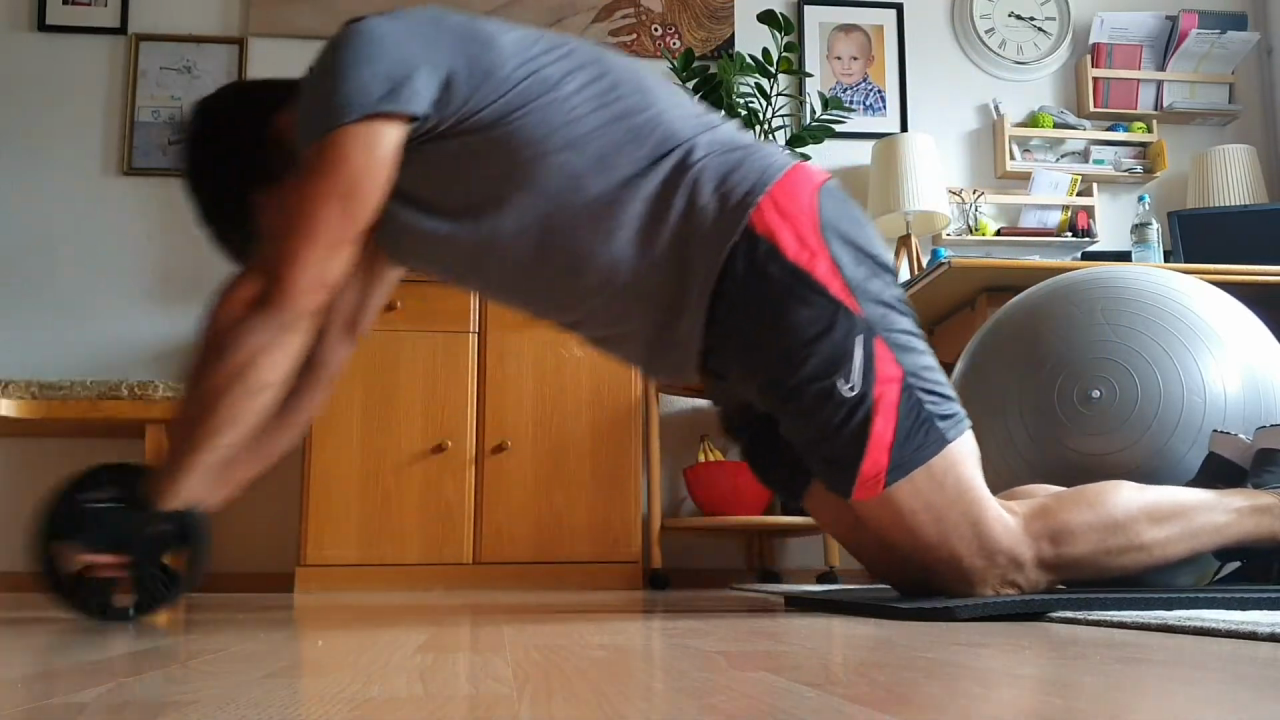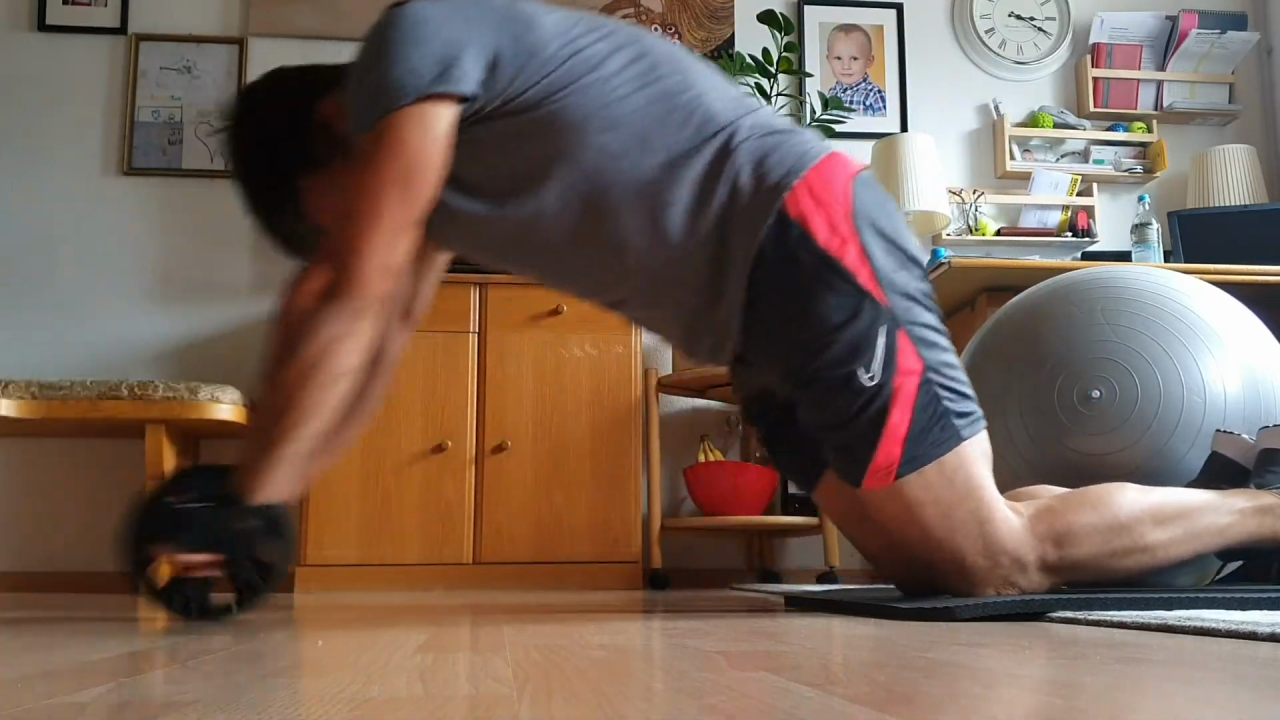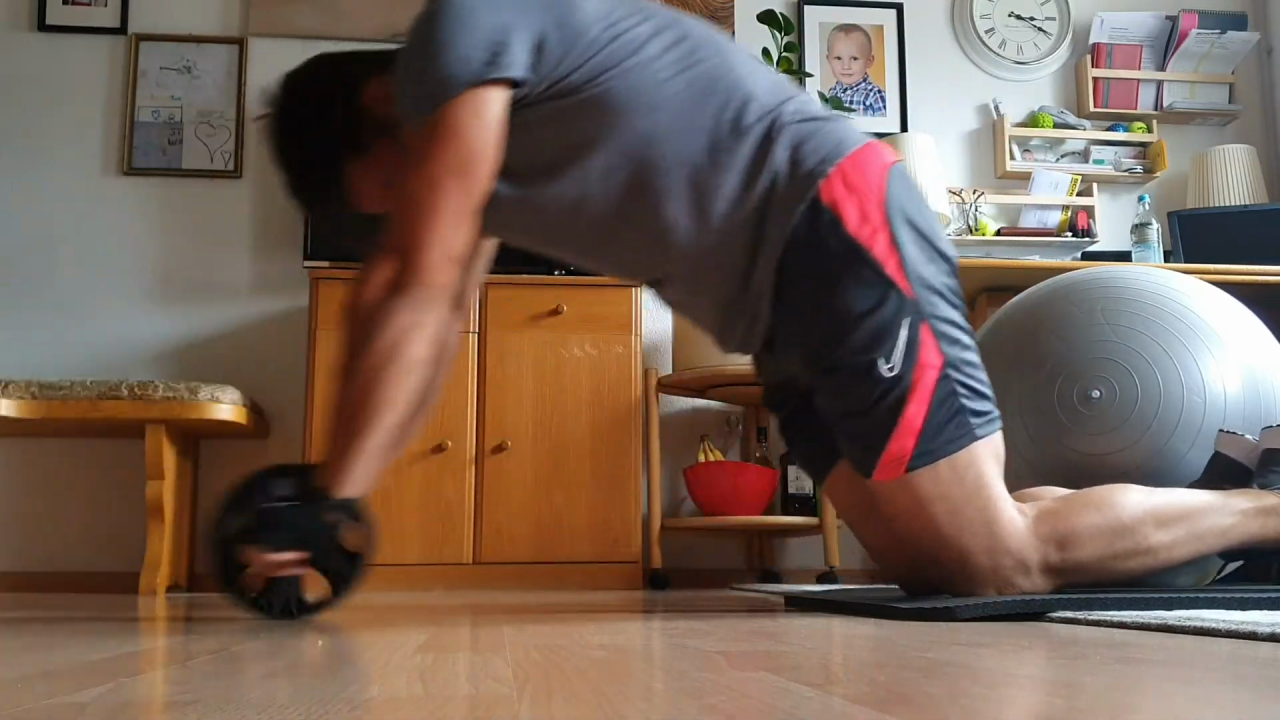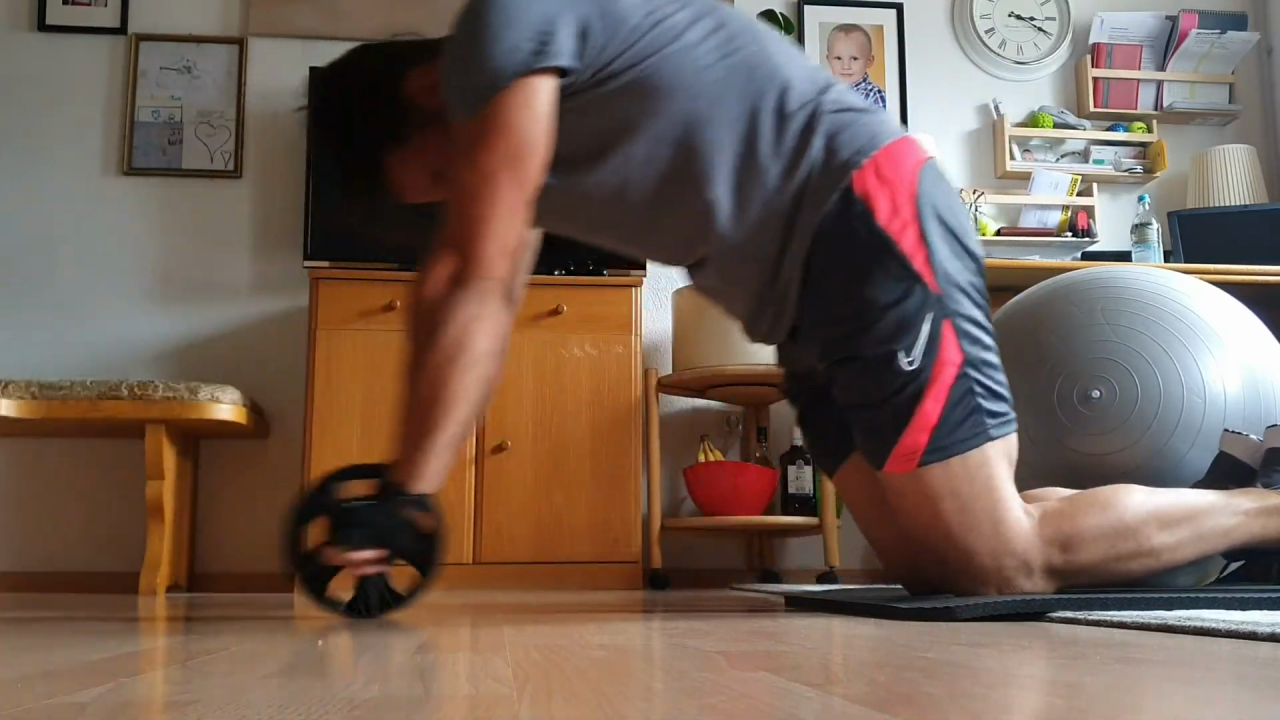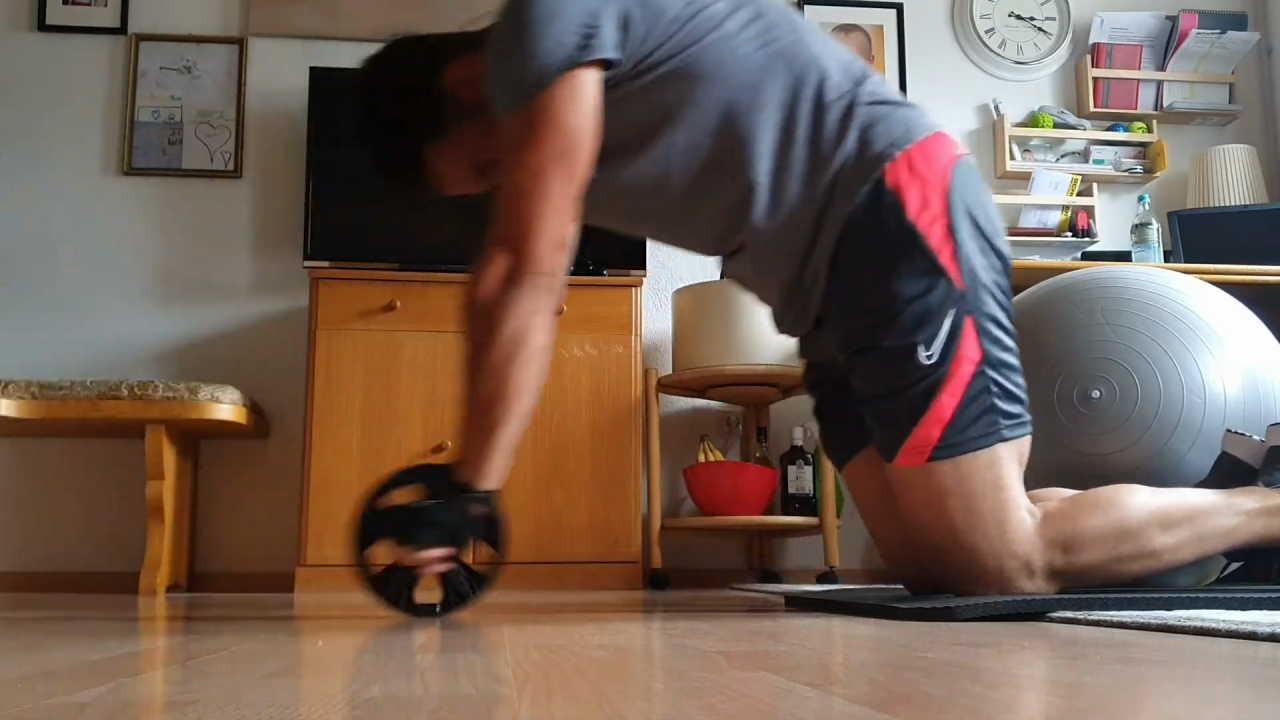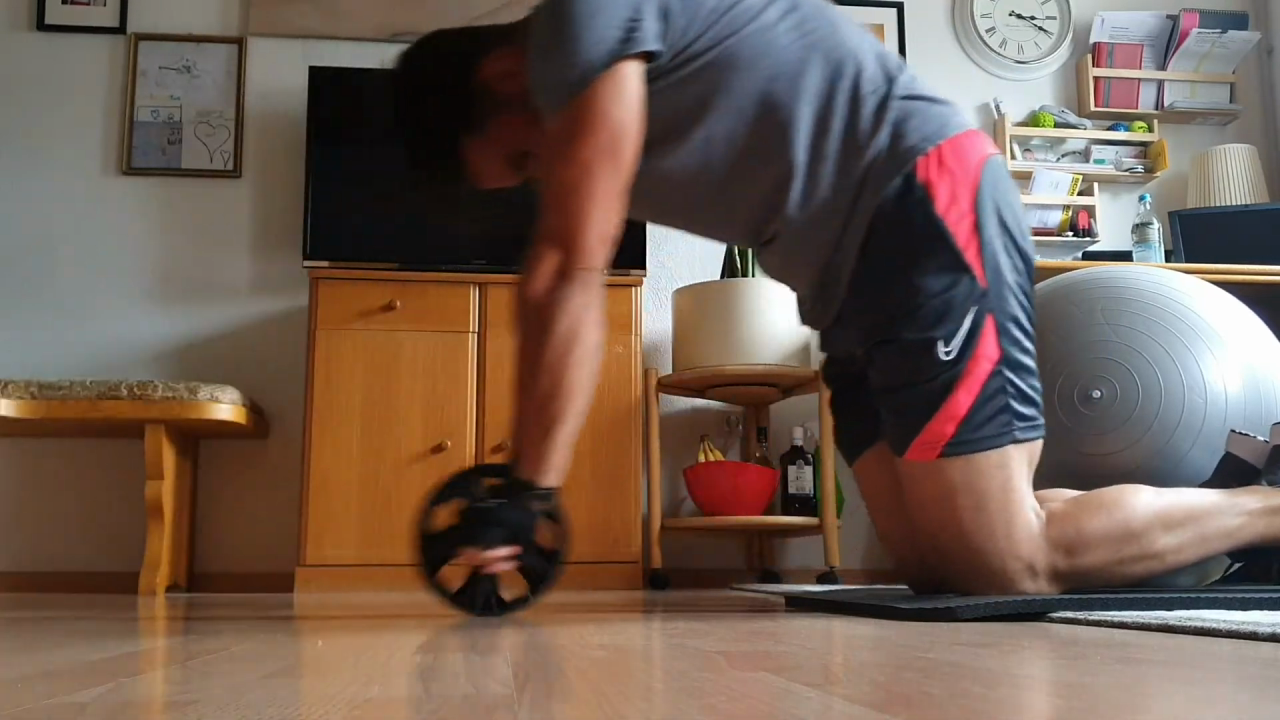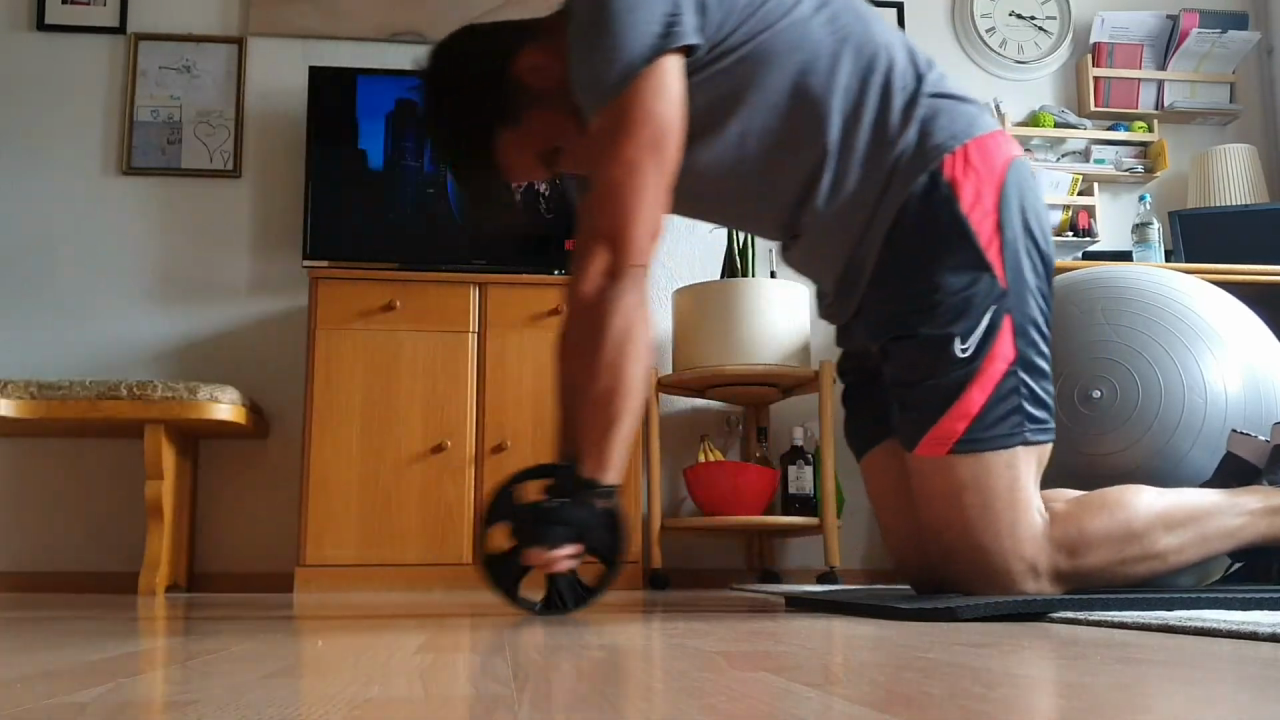
dt=0.1s
person 1, frame 1
right shoulder: (382, 180)
left elbow: (270, 310)
right elbow: (311, 357)
left wrist: (165, 505)
right wrist: (193, 501)
left hip: (777, 247)
right hip: (735, 307)
left knee: (997, 552)
right knee: (930, 557)
person 1, frame 2
right shoulder: (433, 160)
left elbow: (341, 299)
right elbow: (375, 343)
left wrist: (247, 499)
right wrist: (264, 495)
left hip: (810, 240)
right hip: (768, 305)
left knee: (1001, 561)
right knee: (921, 565)
person 1, frame 3
right shoulder: (472, 131)
left elbow: (405, 290)
right elbow: (427, 318)
left wrist: (335, 501)
right wrist: (339, 501)
left hip: (844, 224)
right hip: (786, 288)
left knee: (999, 562)
right knee: (930, 561)
person 1, frame 4
right shoulder: (513, 121)
left elbow: (461, 283)
right elbow: (481, 315)
left wrist: (404, 496)
right wrist: (404, 497)
left hip: (871, 216)
right hip: (814, 280)
left knee: (1004, 565)
right knee: (930, 562)
person 1, frame 5
right shoulder: (546, 109)
left elbow: (515, 284)
right elbow: (527, 307)
left wrist: (472, 498)
right wrist: (477, 499)
left hip: (903, 209)
right hip: (831, 273)
left knee: (999, 567)
right knee: (929, 561)
person 1, frame 6
right shoulder: (580, 105)
left elbow: (563, 279)
right elbow: (570, 307)
left wrist: (528, 495)
right wrist: (526, 496)
left hip: (928, 205)
right hip: (856, 269)
left knee: (1005, 569)
right knee: (935, 562)
person 1, frame 7
right shoulder: (600, 118)
left elbow: (616, 278)
right elbow: (595, 305)
left hip: (955, 203)
right hip: (872, 264)
left knee: (1002, 566)
right knee: (931, 563)
